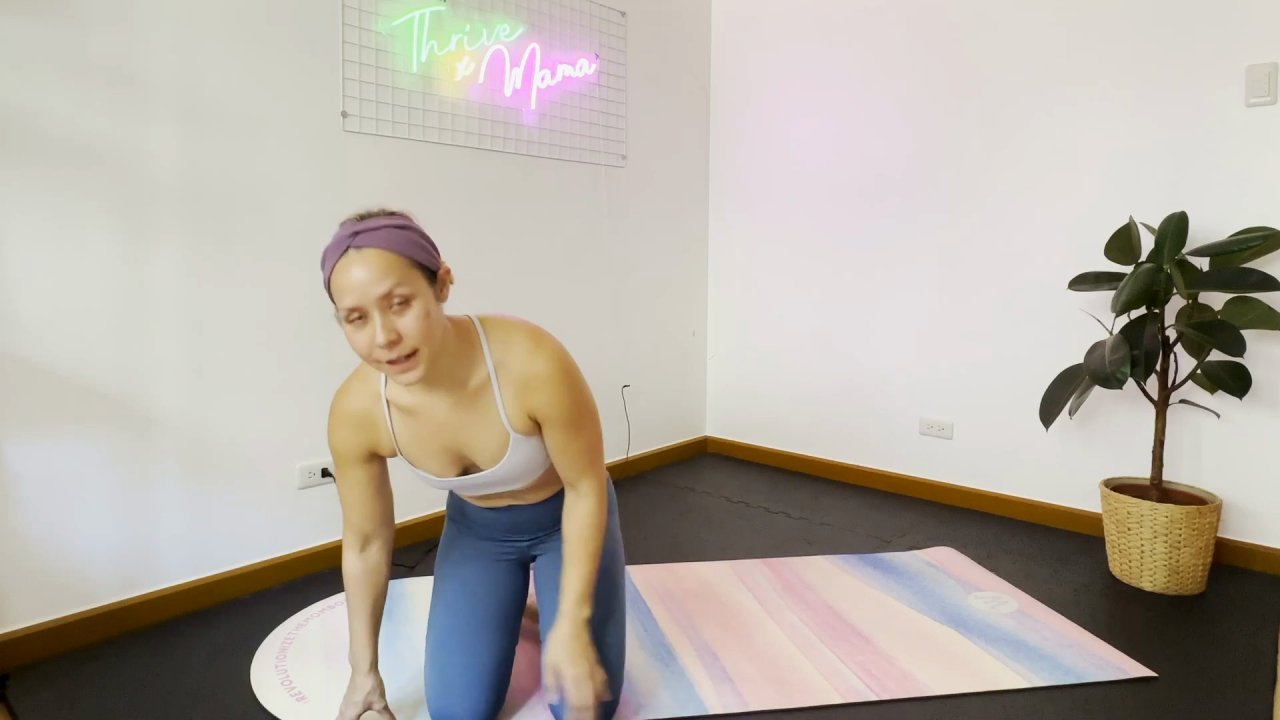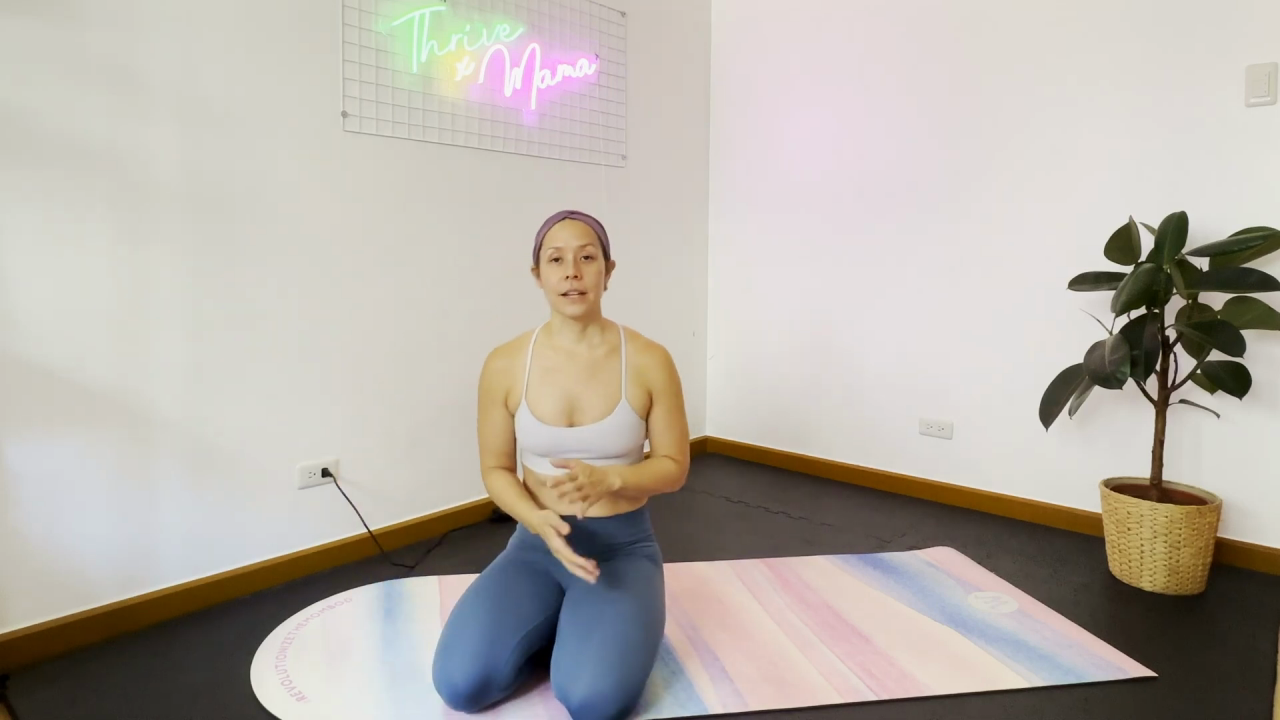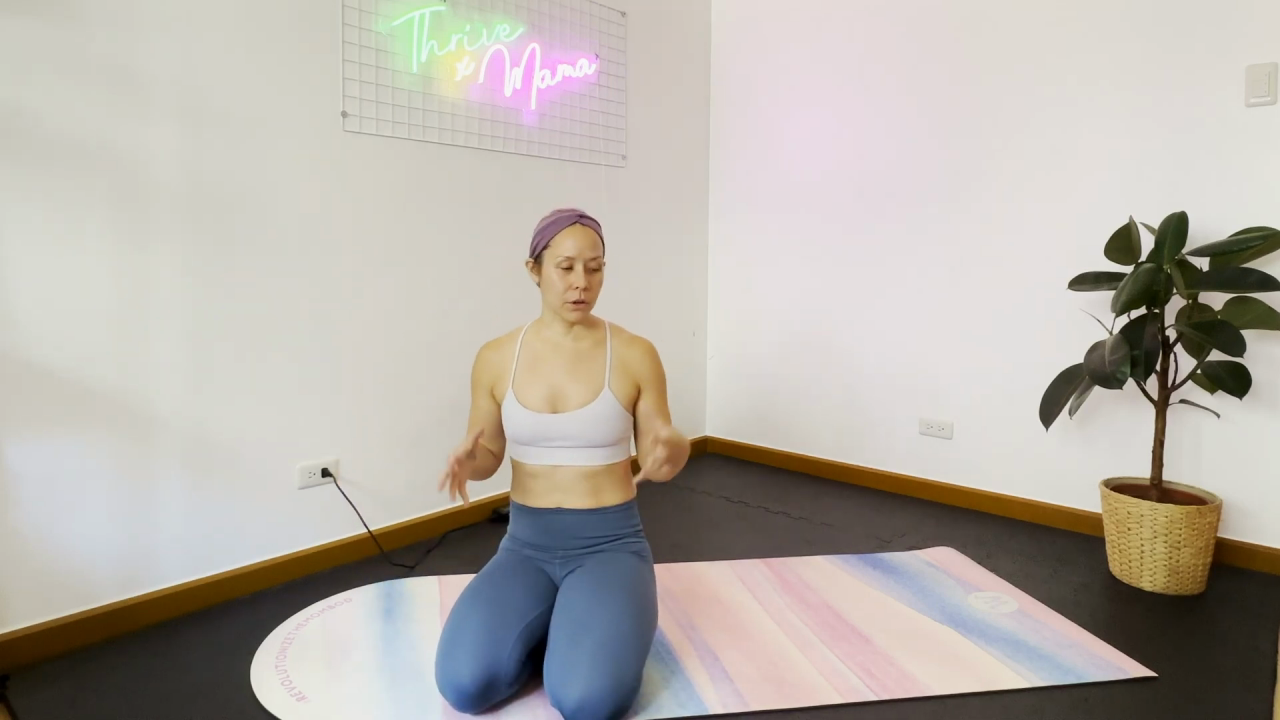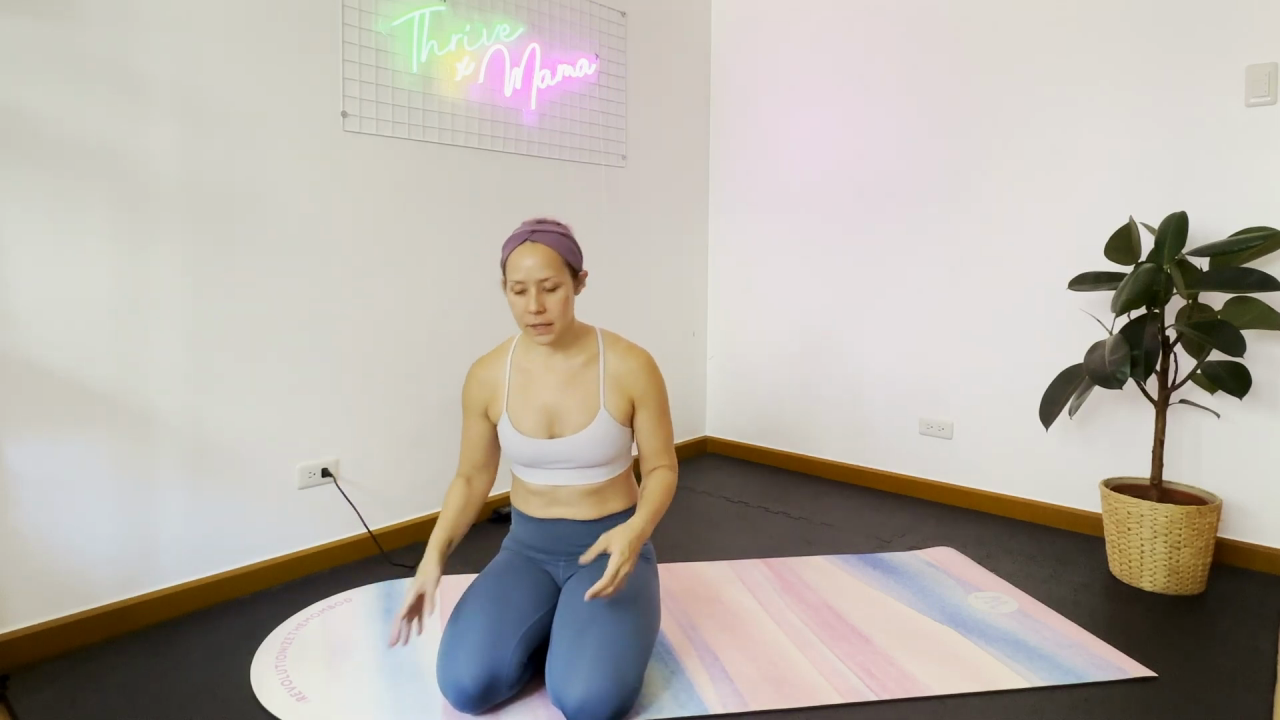
dt=1s
person 1, frame 1
left shoulder: (534, 361)
right shoulder: (353, 410)
left elbow: (586, 485)
right elbow: (366, 540)
left wrist: (571, 622)
right wrist: (364, 672)
left hip: (564, 514)
right hip: (474, 525)
left ankle: (548, 616)
right ankle: (507, 618)
person 1, frame 2
left shoulder: (648, 360)
right shoulder: (505, 364)
left elbow: (674, 467)
right elbow: (497, 471)
left wrist: (608, 480)
right wrist: (540, 522)
left hip: (622, 549)
right hip: (538, 547)
left ankle: (593, 632)
right ankle: (556, 628)
person 1, frame 3
left shoulder: (636, 354)
right shoulder: (496, 357)
left elbow: (656, 465)
right elbow: (488, 458)
left wrist: (674, 451)
right wrist: (466, 461)
left hip: (610, 544)
right hip: (526, 545)
left ankle: (602, 629)
right ankle: (555, 630)
person 1, frame 4
left shoulder: (629, 365)
right shoulder: (487, 375)
left elbow: (661, 467)
right elbow: (472, 476)
left wrist: (637, 529)
right wrist: (435, 553)
left hip: (606, 551)
right hip: (528, 548)
left ankle: (599, 629)
right ankle: (545, 628)
